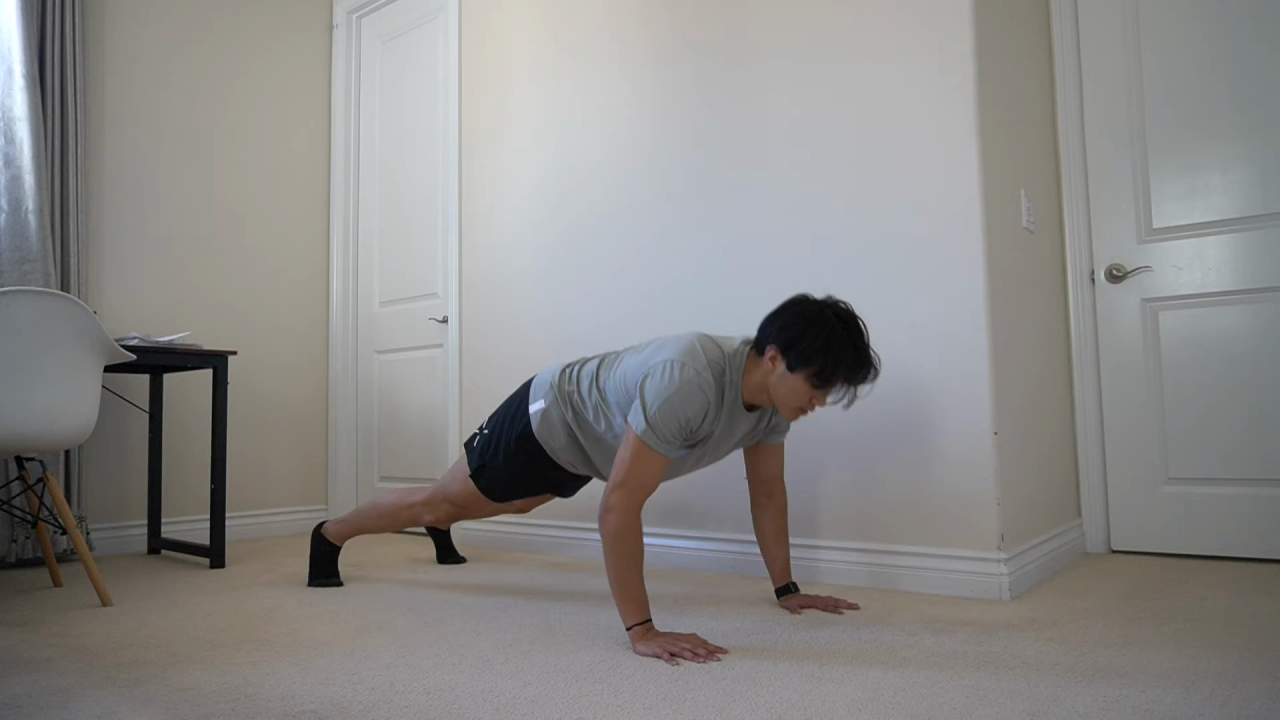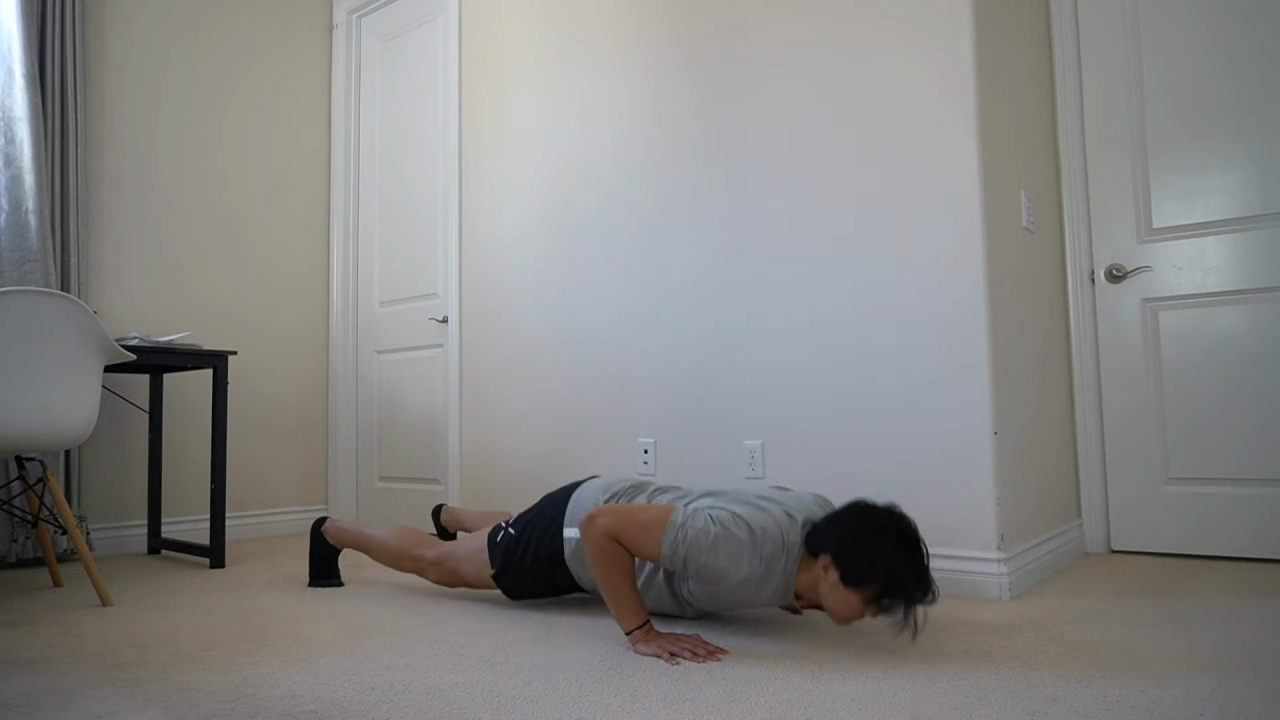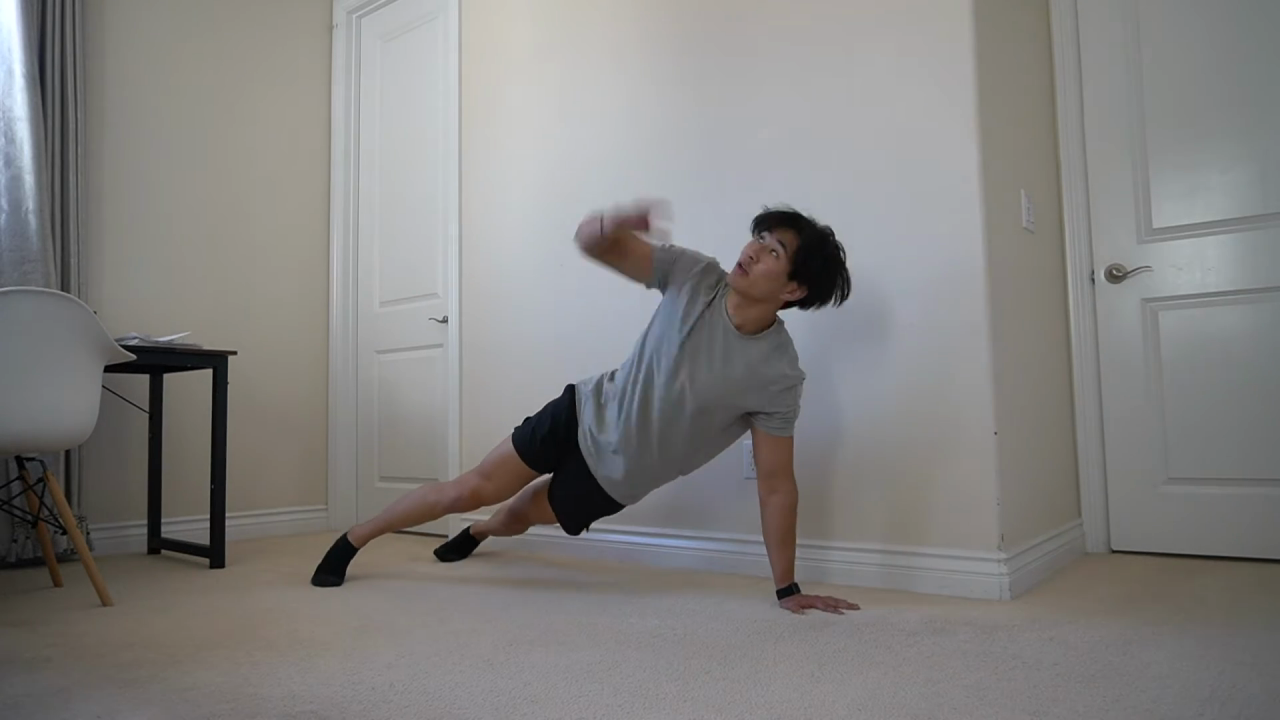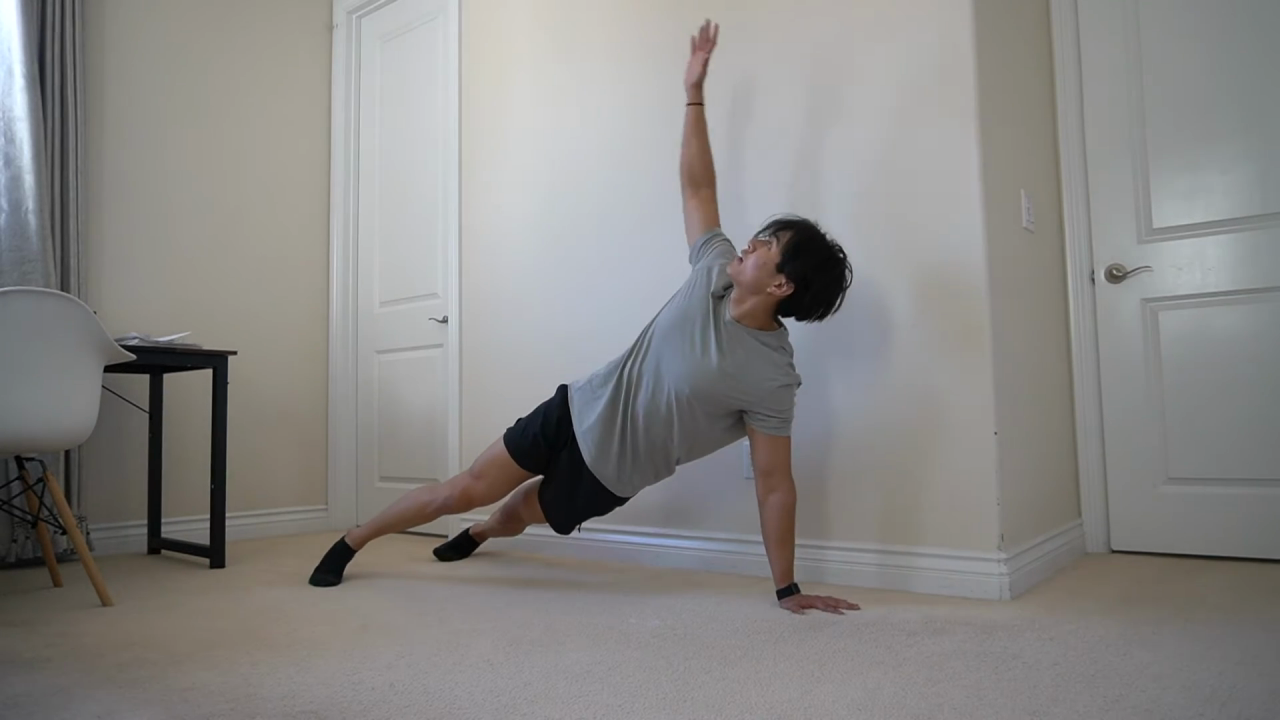
dt=0.7s
person 1, frame 1
left shoulder: (770, 389)
right shoulder: (691, 380)
left elbow: (766, 482)
right elbow: (620, 506)
left wrist: (786, 587)
right wrist: (639, 628)
left hip: (585, 439)
right hip: (548, 414)
left knee: (516, 504)
right knee: (442, 501)
left ankle: (441, 540)
right ankle: (329, 533)
person 1, frame 2
left shoulder: (819, 516)
right shoulder: (742, 555)
right elbow: (603, 525)
left wrist: (789, 594)
right wrist: (640, 631)
left hip: (614, 504)
right hip: (579, 529)
left knee: (504, 535)
right knee: (441, 564)
left ankle: (450, 516)
right ankle: (332, 531)
person 1, frame 3
left shoulder: (782, 384)
right shoulder: (698, 278)
left elbow: (778, 484)
right elbow: (589, 241)
left wrist: (789, 588)
right wrist: (610, 229)
left hip: (620, 477)
right hip: (586, 412)
left knee: (528, 512)
right knee: (471, 488)
left ankle: (480, 531)
right ankle: (355, 537)
person 1, frame 4
left shoulder: (771, 377)
right shoulder: (717, 273)
left elbow: (775, 484)
right elbow: (695, 184)
left wrist: (787, 589)
right wrist: (694, 91)
left hip: (608, 474)
right hip: (578, 410)
left knee: (517, 516)
right knee: (463, 492)
left ankle: (475, 535)
right ankle: (351, 541)
